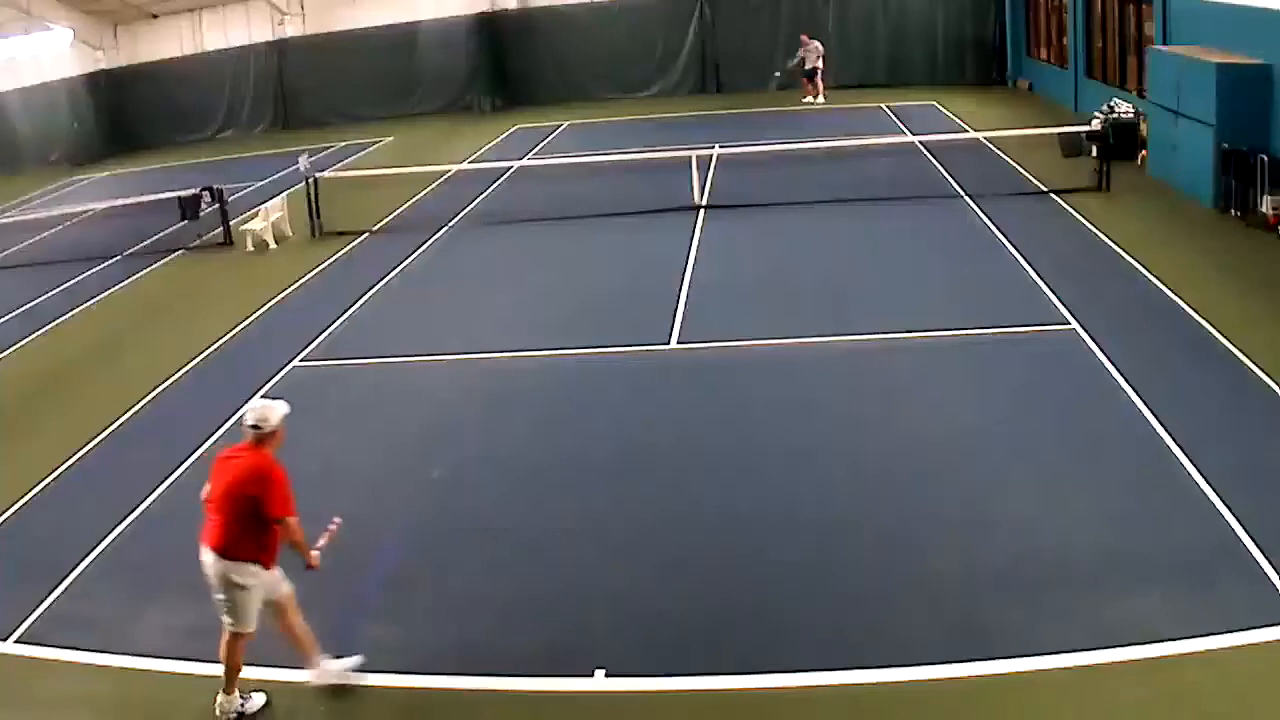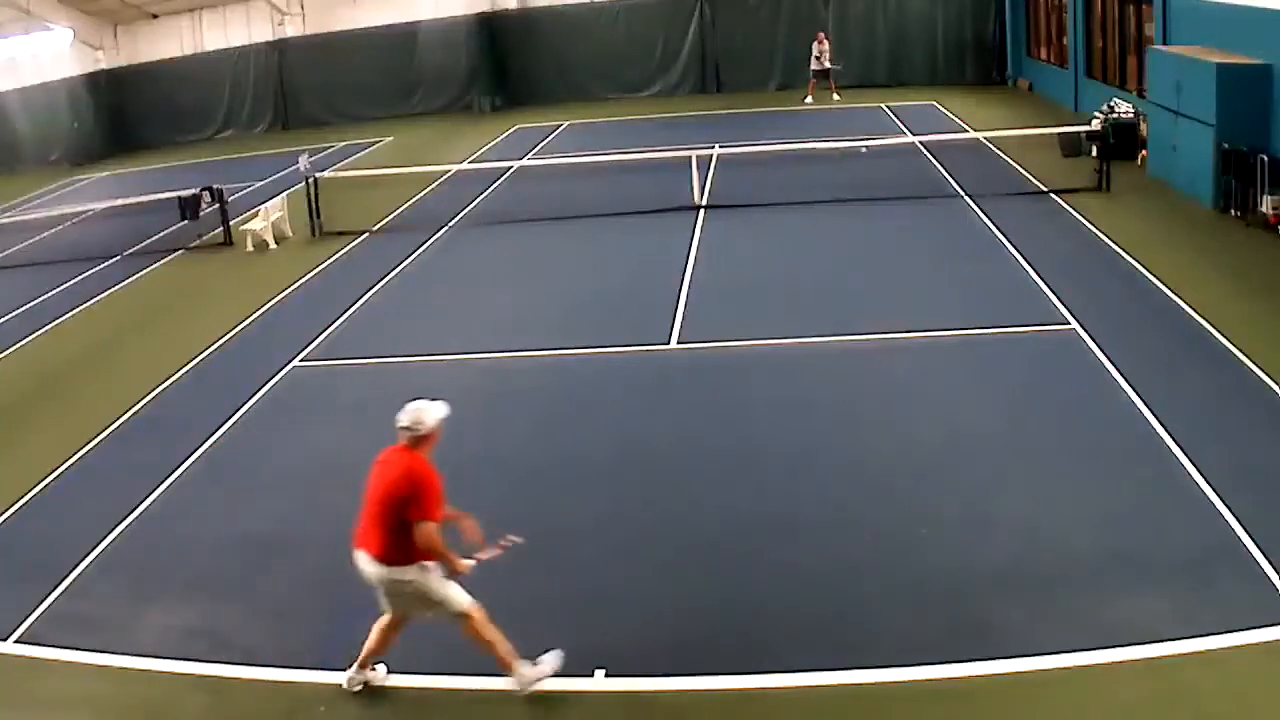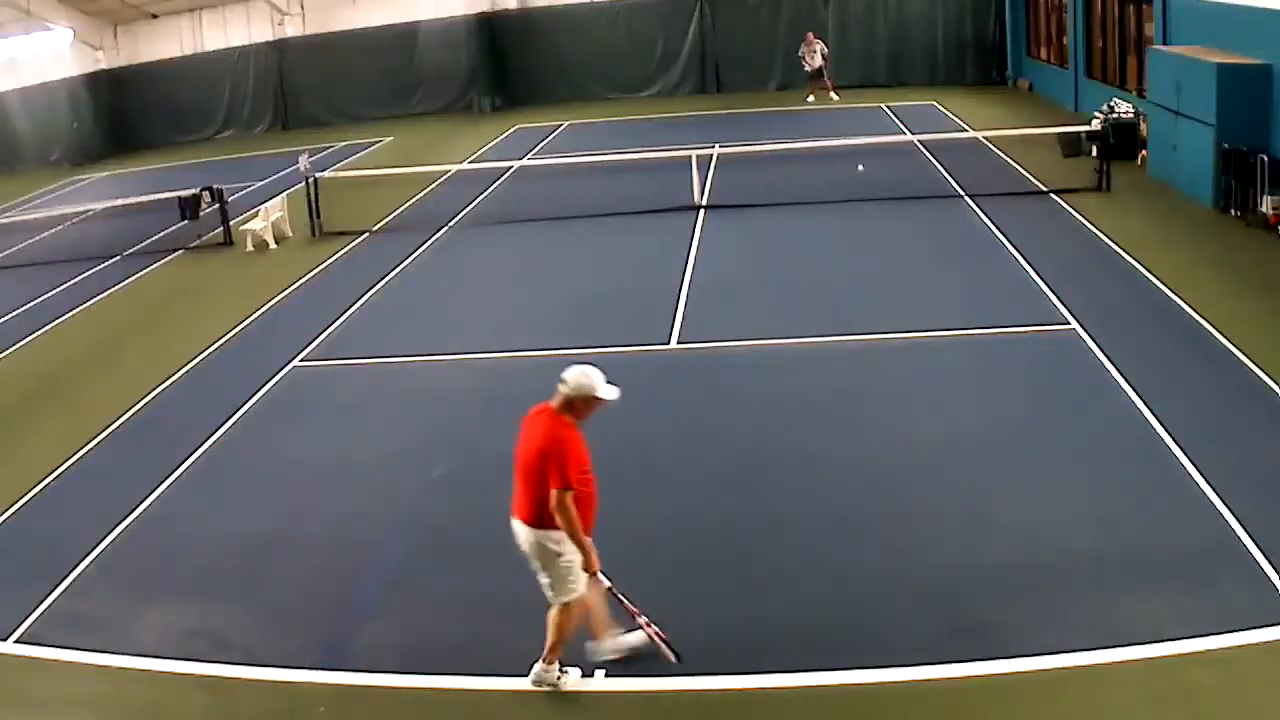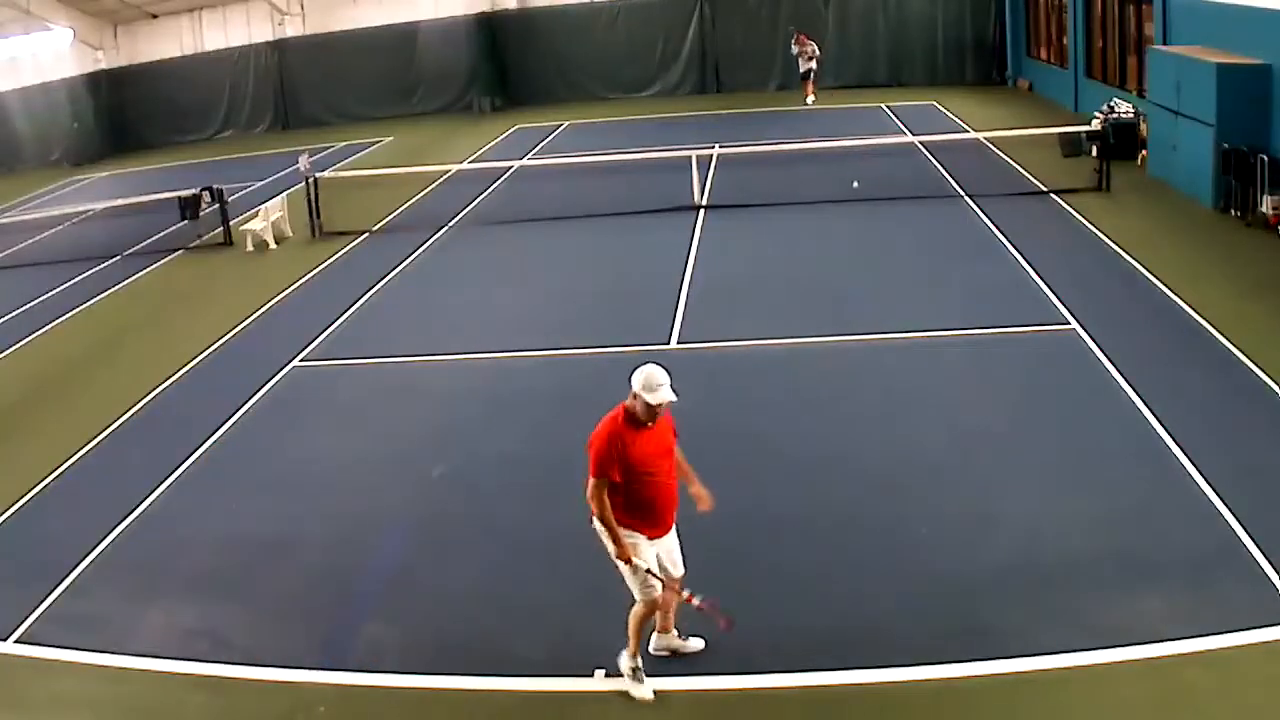
dt=0.5s
person 1, frame 1
left shoulder: (226, 457)
right shoulder: (269, 471)
left elbow: (207, 497)
right elbow: (288, 527)
right wrist: (308, 555)
left hip: (217, 551)
right hip: (238, 564)
left knee: (285, 603)
right knee: (240, 630)
left ankle: (321, 668)
person 1, frame 2
left shoulder: (388, 458)
right shoulder: (421, 473)
right elbow: (425, 539)
left wrist: (455, 516)
right wrist: (453, 563)
left hip: (368, 556)
right hip: (401, 568)
left knee: (398, 614)
right knee: (468, 612)
left ankle: (359, 672)
right ankle: (521, 671)
person 1, frame 3
left shoulder: (539, 415)
right shoulder: (563, 438)
right elbow: (560, 504)
right wrist: (586, 550)
left hip: (530, 522)
right hip: (549, 532)
left knee: (590, 580)
right knee: (569, 600)
left ankle: (606, 641)
right ankle: (547, 669)
person 1, frame 4
left shoulder: (661, 416)
right shoulder: (611, 434)
right elbow: (596, 493)
left wrist: (694, 484)
right wrist: (617, 541)
left hip: (663, 523)
right hip: (628, 530)
left knee: (672, 581)
right knee: (651, 597)
left ankle: (665, 637)
right ankle: (631, 660)
